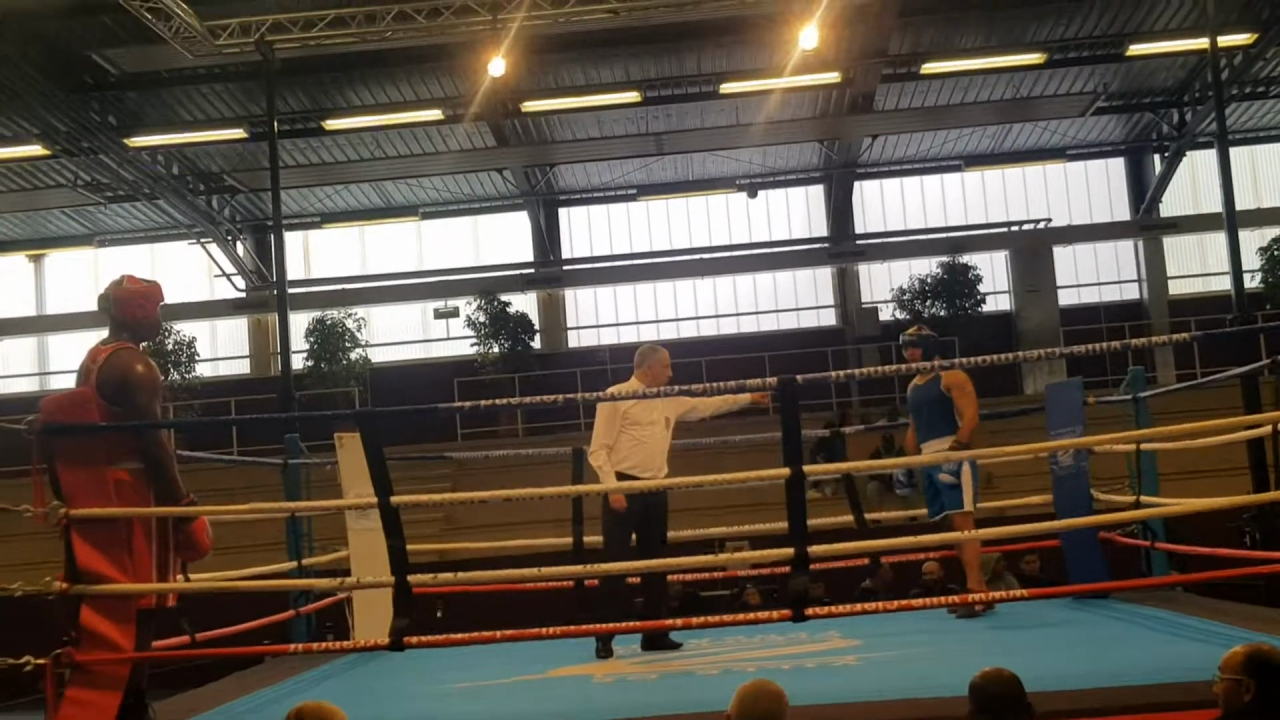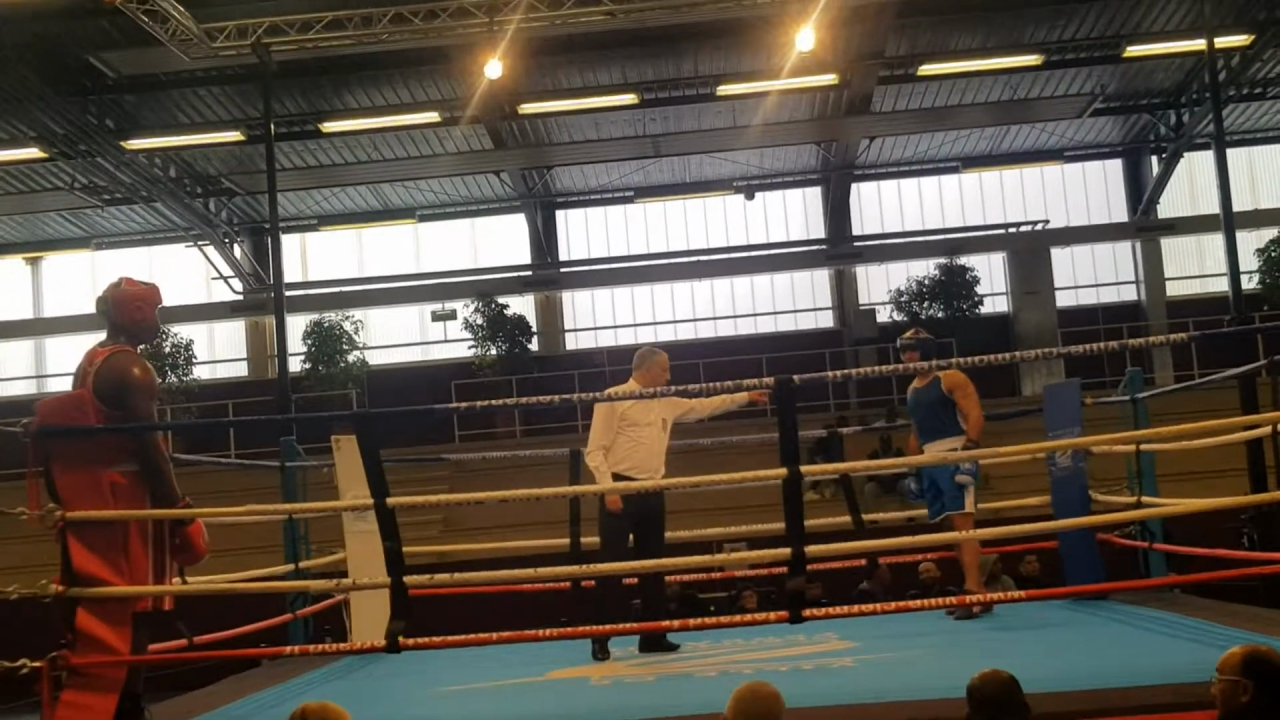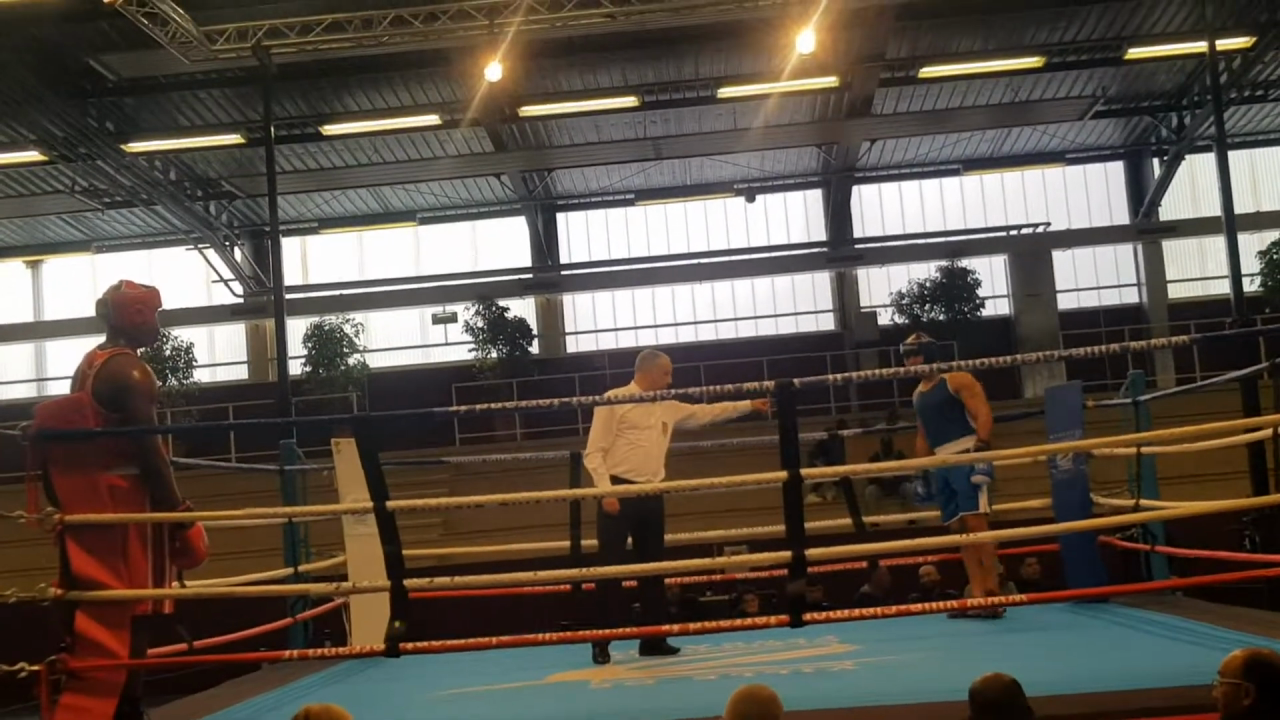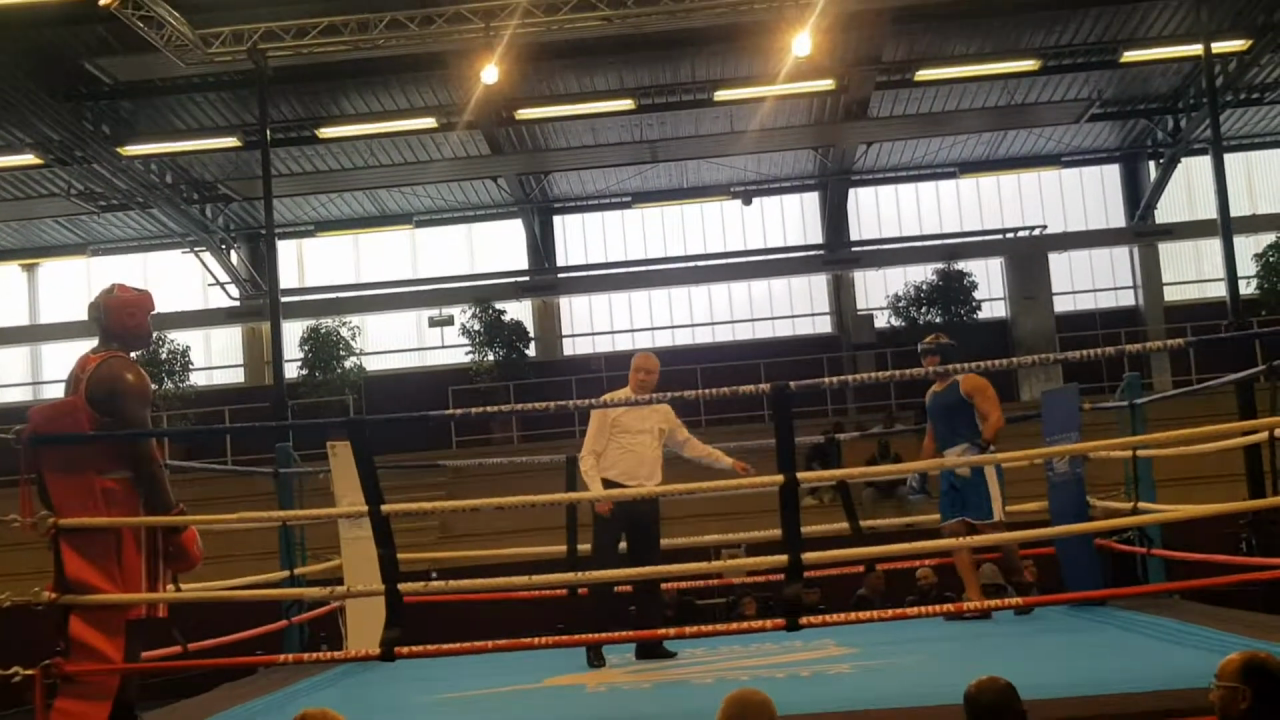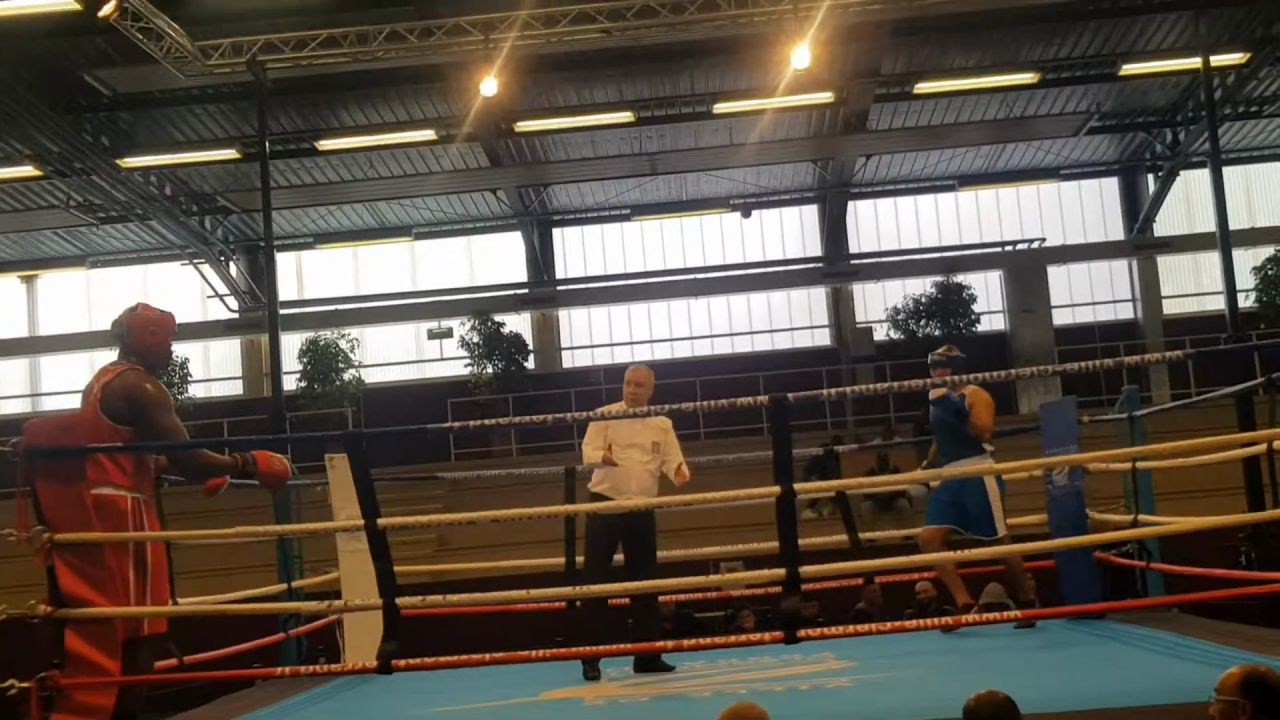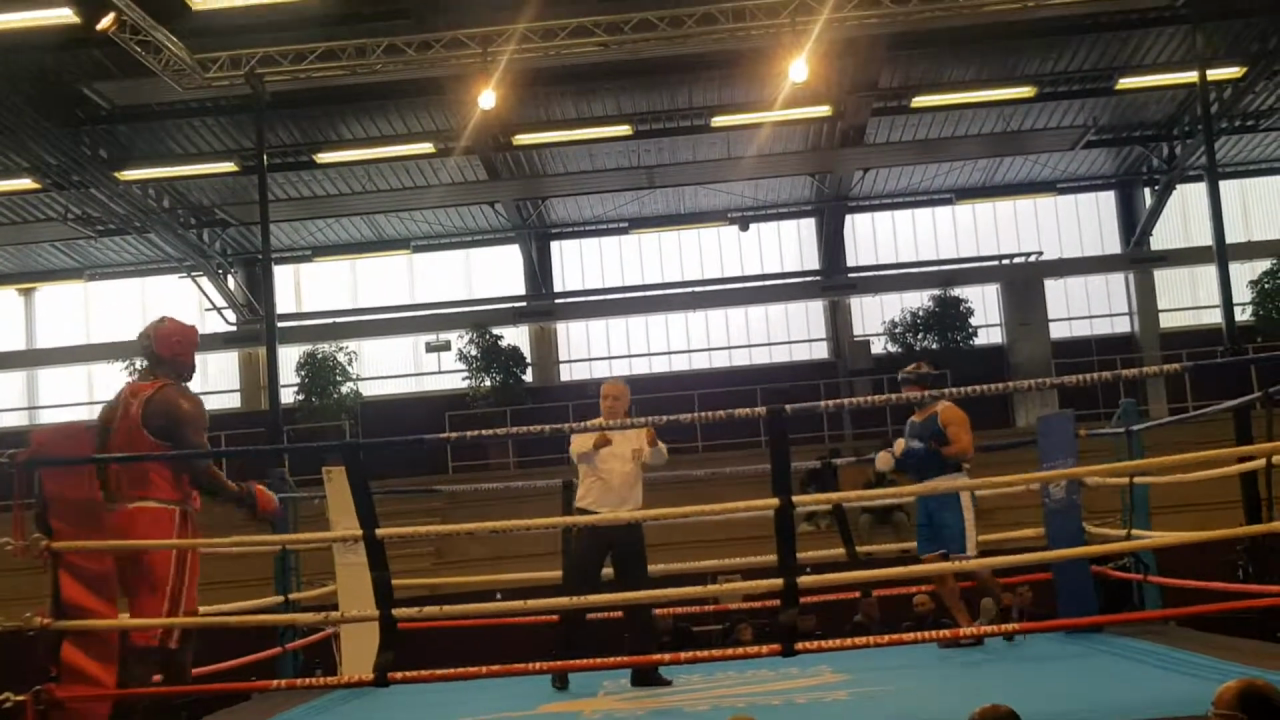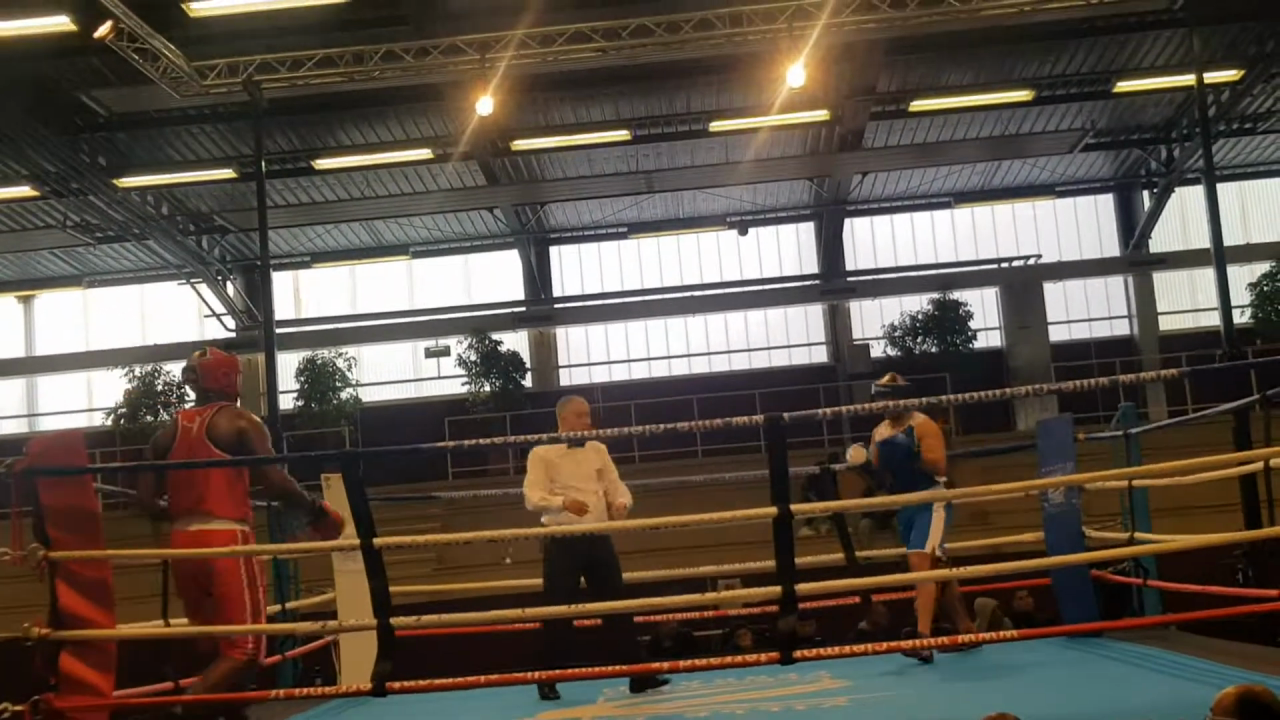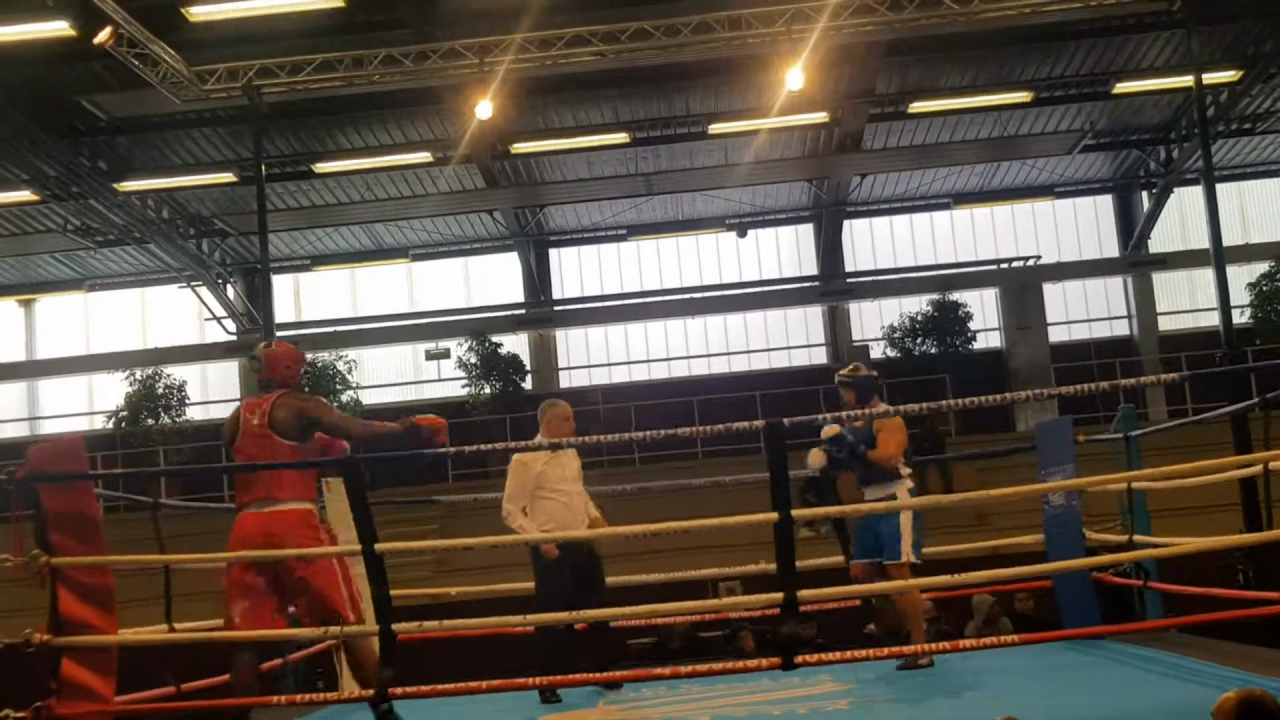
dt=0.3s
person 1, frame 1
left shoulder: (91, 361)
right shoulder: (133, 365)
right elbow: (152, 444)
right wrist: (186, 510)
left hip: (96, 501)
right hip: (131, 499)
left knee: (109, 614)
right knee: (130, 615)
person 1, frame 2
left shoulder: (89, 363)
right shoulder: (130, 368)
right elbow: (149, 448)
right wrist: (182, 513)
left hip: (94, 503)
right hip: (129, 501)
left knee: (106, 618)
right knee: (128, 618)
person 1, frame 3
left shoulder: (87, 366)
right shoulder: (130, 370)
right elbow: (149, 452)
right wrist: (183, 519)
left hip: (93, 505)
right hip: (128, 504)
left knee: (104, 621)
right knee: (128, 621)
person 1, frame 4
left shoulder: (81, 369)
right shoulder: (124, 373)
right elbow: (143, 456)
right wrist: (176, 523)
left hip: (88, 507)
right hip: (122, 506)
left knee: (101, 625)
right knee: (124, 624)
person 1, frame 5
left shoulder: (99, 382)
right shoulder: (140, 385)
right elbow: (185, 457)
right wrist: (252, 463)
left hip: (91, 512)
right hip: (123, 513)
left knee: (109, 636)
right knee: (138, 634)
person 1, frame 6
left shoulder: (118, 402)
right shoulder: (179, 400)
left elbow: (101, 474)
right elbow: (202, 475)
right wrist: (247, 496)
left hip: (125, 522)
right hip: (163, 525)
left knee: (162, 637)
right knee: (154, 642)
person 1, frame 7
left shoulder: (168, 430)
right shoulder: (240, 421)
left elbow: (145, 503)
right elbow: (275, 483)
right wrist: (319, 510)
left hip: (183, 543)
right hip: (226, 542)
left knee: (240, 645)
right knee: (243, 652)
person 1, frame 8
left shoulder: (236, 419)
right shoulder: (301, 405)
right elbow: (359, 430)
right wrist: (411, 429)
left hip: (247, 529)
right hip: (296, 524)
right knee: (349, 624)
person 2, frame 1
left shoulder: (668, 401)
right shoulder: (615, 397)
left elbow: (705, 405)
right elbow: (598, 449)
left wrist: (747, 398)
right wrist: (612, 488)
left hip: (655, 490)
right hip: (624, 488)
left knee: (655, 562)
right knee: (616, 562)
left ankle: (654, 634)
right ankle: (605, 638)
person 2, frame 2
left shoulder: (666, 403)
right shoulder: (613, 398)
left elbow: (704, 406)
right elbow: (595, 450)
left wrist: (745, 397)
right wrist: (609, 489)
left hip: (651, 491)
right hip: (620, 489)
left knee: (653, 563)
right knee: (612, 563)
left ankle: (652, 635)
right ankle: (601, 639)
person 2, frame 3
left shoulder: (667, 407)
right shoulder: (613, 401)
left elbow: (704, 413)
right elbow: (594, 452)
left wrist: (748, 406)
right wrist: (606, 491)
left hip: (650, 495)
right hip: (618, 491)
left knee: (652, 566)
right knee: (610, 567)
left ankle: (653, 639)
right ankle: (601, 642)
person 2, frame 4
left shoulder: (663, 411)
right shoulder: (609, 404)
left elbow: (690, 445)
right elbow: (588, 454)
left wrist: (728, 462)
right wrist: (597, 493)
left hip: (646, 499)
left knee: (648, 570)
right knee: (604, 570)
left ankle: (649, 642)
right ankle: (595, 645)
person 2, frame 5
left shoulder: (662, 424)
right shoulder: (605, 415)
left elbow: (671, 460)
right elbow: (589, 450)
left wrist: (680, 470)
right wrist: (602, 458)
left hip: (641, 511)
right hip: (604, 506)
left knee: (645, 583)
right knee: (595, 581)
left ankle: (648, 656)
right ankle: (591, 658)
person 2, frame 6
left shoulder: (639, 432)
right shoulder: (585, 430)
left elbow: (658, 458)
right elbow: (579, 454)
left wrist: (653, 443)
right wrist: (595, 445)
left hip: (627, 524)
right hip: (591, 522)
right knee: (577, 594)
left ankle: (644, 669)
person 2, frame 7
left shoulder: (598, 450)
right shoulder: (542, 454)
left elbow: (615, 485)
right elbow: (533, 498)
left wrist: (622, 504)
right wrist: (563, 503)
left hip: (598, 540)
right hip: (563, 542)
left ankle: (639, 675)
right ankle: (548, 681)
person 2, frame 8
left shoulder: (570, 453)
right shoulder: (525, 459)
right elbow: (511, 511)
left wrist: (594, 515)
right wrist: (539, 541)
left hip: (582, 542)
right hip: (551, 548)
left knee: (595, 605)
right knee: (553, 615)
left ankle: (605, 670)
right ankle: (549, 683)
person 3, frame 1
left shoulder: (951, 377)
right shoulder: (913, 386)
left elbow: (970, 416)
left wrist: (954, 453)
left hip: (953, 456)
right hip: (928, 461)
left knee: (962, 521)
right knee: (952, 524)
left ankle: (975, 591)
right ankle: (980, 590)
person 3, frame 2
left shoulder: (952, 378)
right shoulder: (913, 389)
left elbow: (975, 416)
left wrist: (968, 454)
right wrist: (914, 470)
left hip: (955, 456)
right hip: (930, 463)
left knee: (962, 522)
right knee: (951, 526)
left ankle: (973, 592)
right ankle: (979, 592)
person 3, frame 3
left shoulder: (957, 380)
right shoulder: (918, 393)
left elbow: (983, 415)
right elbow: (923, 437)
left wrist: (981, 453)
right wrist: (921, 475)
left hip: (968, 457)
right hip: (942, 465)
left knee: (975, 523)
right knee: (959, 529)
left ankle: (993, 592)
right ankle: (978, 597)
person 3, frame 4
left shoulder: (971, 383)
right shoulder: (931, 394)
left elbow: (996, 419)
right elbow: (931, 437)
left wrist: (977, 449)
left hip: (978, 463)
right hip: (952, 468)
left knee: (990, 528)
right knee: (953, 532)
left ankle: (1023, 586)
right ankle: (975, 600)
person 3, frame 5
left shoulder: (975, 396)
right shoulder: (937, 401)
left elbow: (984, 431)
left wrist: (954, 411)
right wrist: (927, 467)
left hip: (977, 476)
right hip: (948, 480)
left knee: (999, 541)
right knee: (928, 538)
left ankle: (1026, 604)
right ankle: (964, 603)
person 3, frame 6
left shoulder: (949, 412)
right shoulder: (912, 422)
left elbow: (966, 452)
left wrist: (928, 451)
right wrist: (897, 461)
left hip: (953, 494)
right hip: (925, 498)
left knee: (964, 560)
right knee: (934, 566)
right ankle: (967, 628)
person 3, frame 7
left shoulder: (924, 426)
right shoulder: (880, 431)
left elbow: (939, 465)
right elbow: (877, 469)
left wrist: (905, 448)
right wrist: (862, 461)
left hip: (931, 504)
right hip: (906, 508)
left knee: (919, 563)
right knee: (934, 571)
left ankle: (923, 640)
right ankle: (966, 631)
person 3, frame 8
left shoulder: (887, 420)
right shoulder: (852, 423)
left elbow: (889, 459)
left wrist: (852, 446)
right wrist: (832, 458)
left hip: (895, 500)
right hip: (871, 503)
left knee: (898, 572)
right knee: (859, 573)
left ankle: (921, 649)
right ankle: (910, 625)
